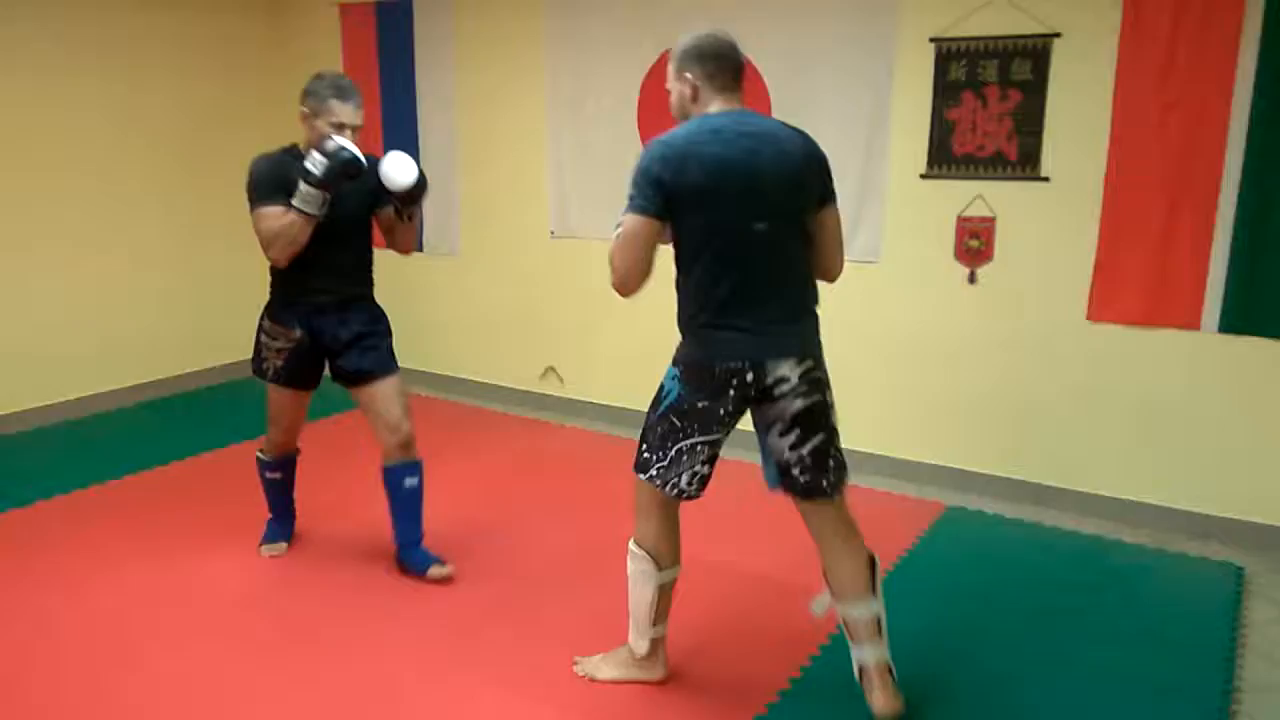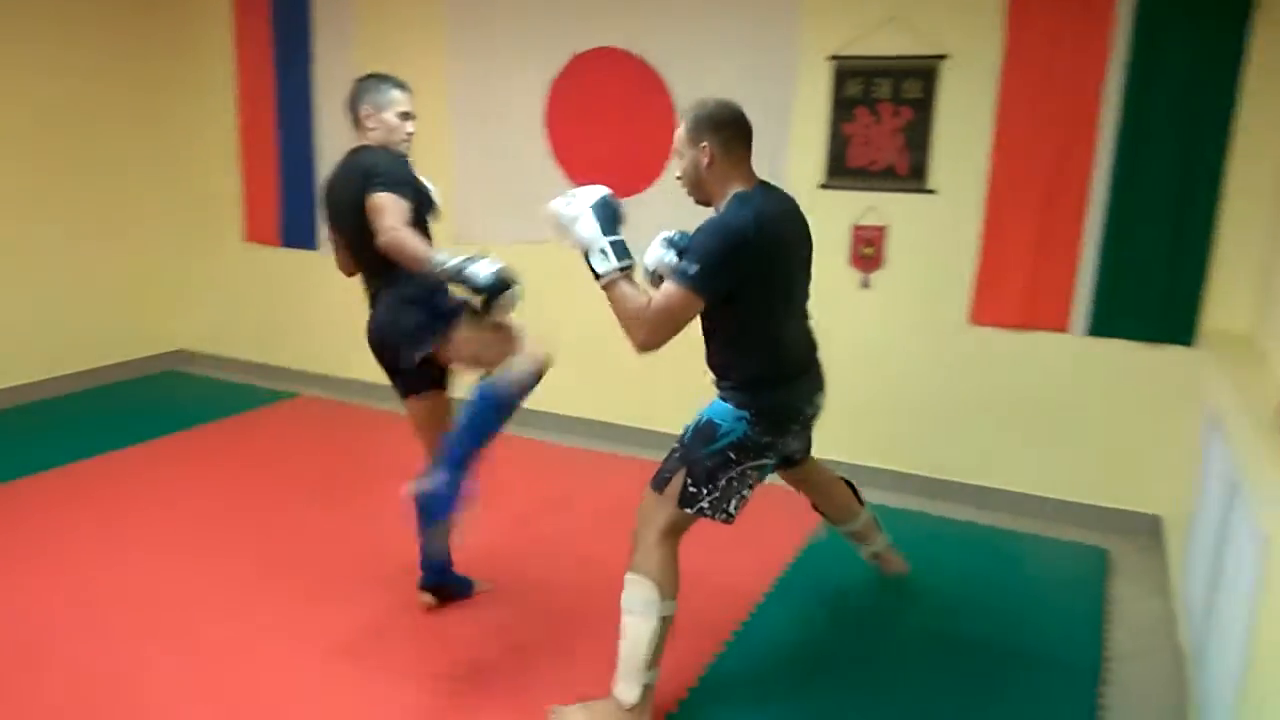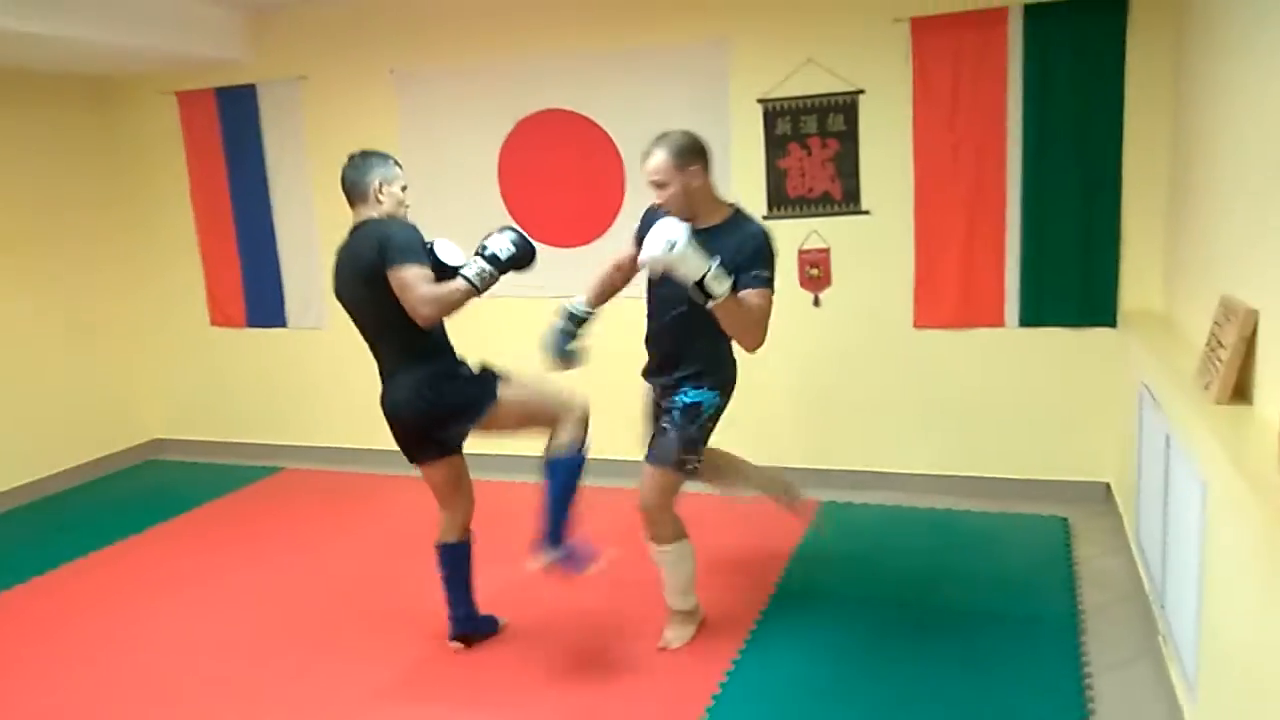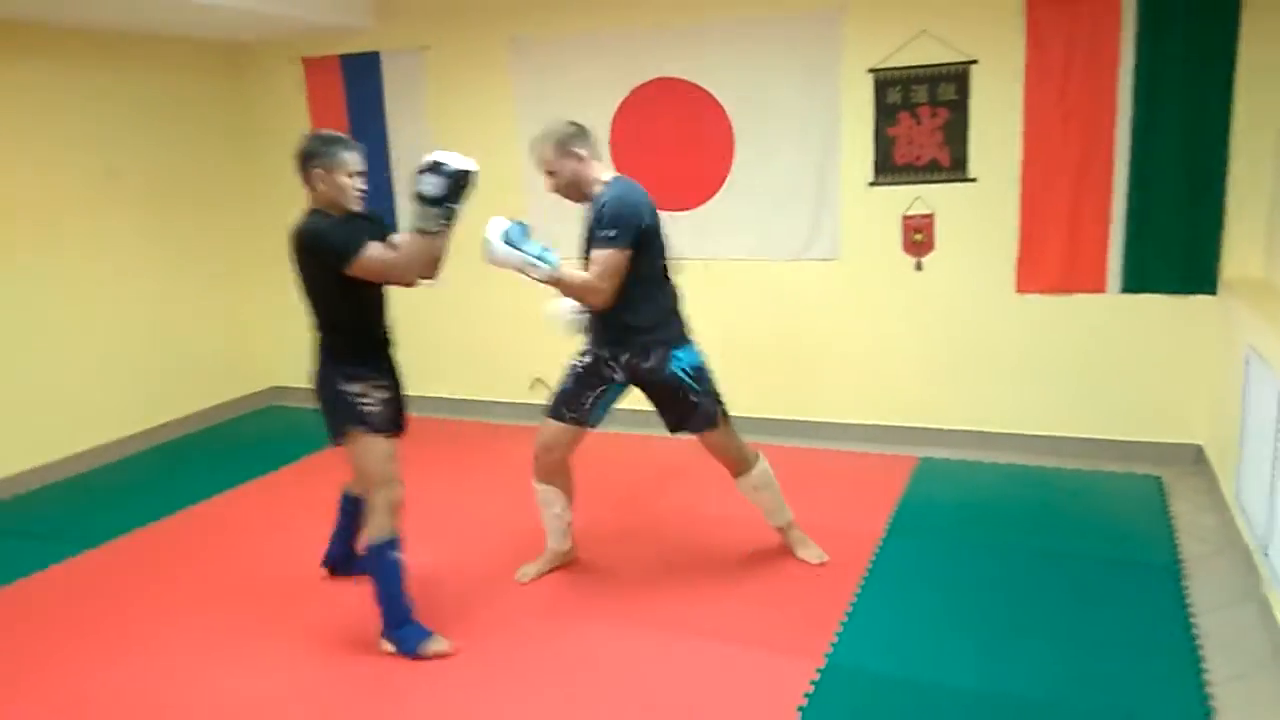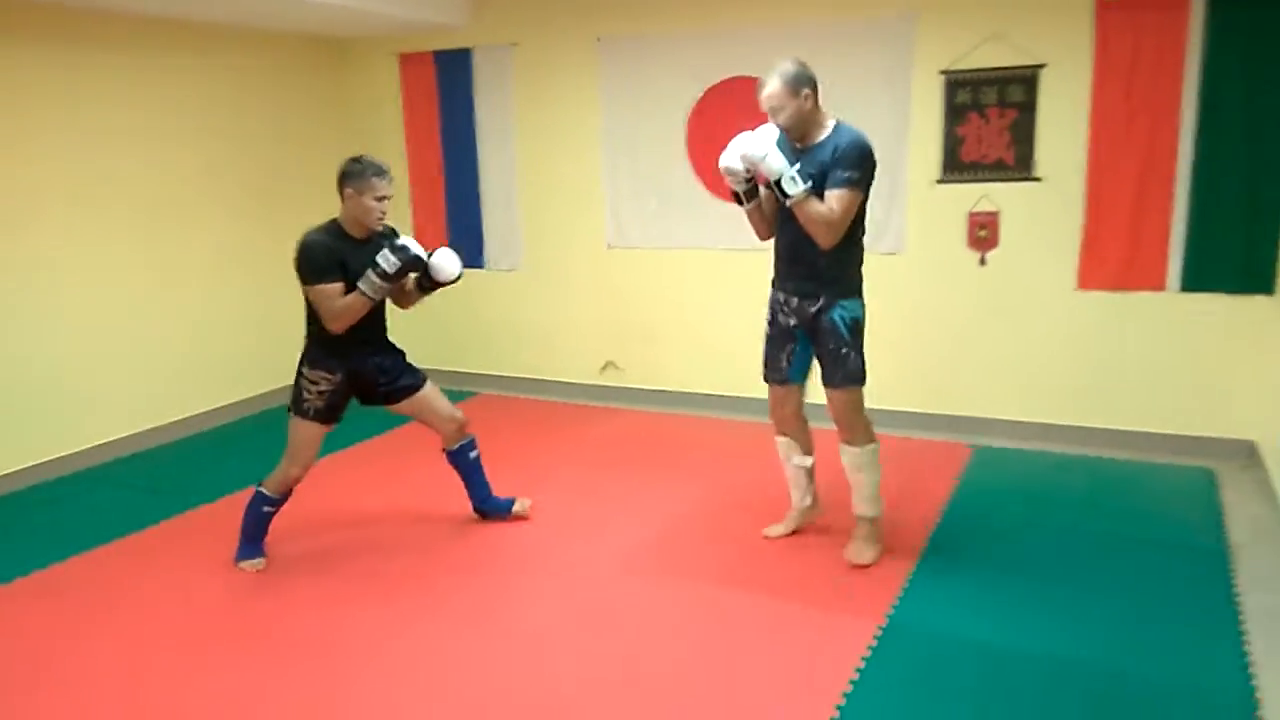
dt=1s
person 1, frame 1
left shoulder: (668, 153)
right shoulder: (801, 148)
left elbow: (625, 277)
right elbow: (829, 265)
left wrist: (635, 219)
left hip: (712, 359)
right hip: (794, 355)
left knee: (653, 494)
right knee: (827, 512)
left ankle: (645, 651)
person 1, frame 2
left shoulder: (725, 230)
right shoulder: (781, 208)
left elbow: (647, 332)
left wrist: (600, 245)
right wrist: (680, 262)
left hip: (753, 404)
right hip: (800, 387)
left knee: (655, 527)
right knee: (805, 468)
right ankle: (882, 551)
person 1, frame 3
left shoulder: (749, 241)
right shoulder: (659, 217)
left elbow: (751, 336)
right elbow: (623, 267)
left wrist: (704, 275)
right wrist: (575, 313)
left hip: (697, 383)
right hip: (664, 371)
left knee: (651, 497)
right knee: (698, 466)
left ankle: (684, 610)
right ankle: (778, 487)
person 1, frame 4
left shoulder: (621, 203)
right shoulder: (607, 204)
left elbow: (596, 293)
left wrist: (526, 255)
left hip: (663, 349)
right hip: (606, 349)
left knee: (729, 449)
right knee: (548, 450)
left ankle: (786, 528)
right ankle: (559, 547)
person 1, frame 5
left shoulder: (851, 148)
right shoulder: (782, 149)
left elbow: (828, 231)
right elbow: (765, 227)
left wrist: (781, 172)
right wrist: (740, 186)
left hip: (835, 297)
right hip: (788, 293)
left knee: (845, 409)
right knee: (783, 404)
left ankle: (867, 521)
right ankle: (803, 507)
person 2, frame 1
left shoulder: (367, 170)
right shoulder: (271, 169)
left elbow: (403, 244)
right elbow: (277, 249)
left wrist: (409, 204)
right wrist: (316, 186)
left hip: (358, 317)
right hip: (293, 319)
left knee: (398, 432)
right knee: (280, 436)
left ankle: (411, 548)
right ankle: (281, 520)
person 2, frame 2
left shoulder: (343, 178)
right shoulder: (385, 164)
left elbow: (349, 264)
right elbow: (394, 236)
right wrist: (465, 270)
left hip: (396, 322)
right hip: (416, 305)
left knee: (443, 452)
right knee: (525, 360)
left ankle: (438, 574)
right ankle: (442, 484)
person 2, frame 3
left shoulder: (346, 261)
right shoulder: (395, 235)
right elbow: (426, 311)
left wrist: (446, 272)
right wrist: (486, 265)
left hip: (402, 398)
right hip: (439, 383)
left knee: (456, 505)
right knee: (570, 409)
left ankle: (465, 622)
right ankle: (557, 543)
person 2, frame 4
left shoulder: (364, 221)
right shoulder: (317, 234)
left elbow: (426, 267)
right elbow: (402, 270)
left wrist: (442, 208)
right wrist: (428, 208)
left hip: (376, 364)
right hip: (347, 377)
left knee: (374, 475)
right knee: (387, 493)
left ankle: (342, 553)
right ankle: (400, 627)
person 2, frame 5
left shoulder: (386, 238)
right shoulder: (316, 248)
left elbow: (400, 297)
right elbow: (335, 321)
left wrist: (424, 284)
right wrist: (375, 276)
left hip: (380, 355)
right hip: (329, 365)
left knee: (453, 423)
right knee: (294, 468)
left ankle: (487, 502)
right ankle: (250, 542)
